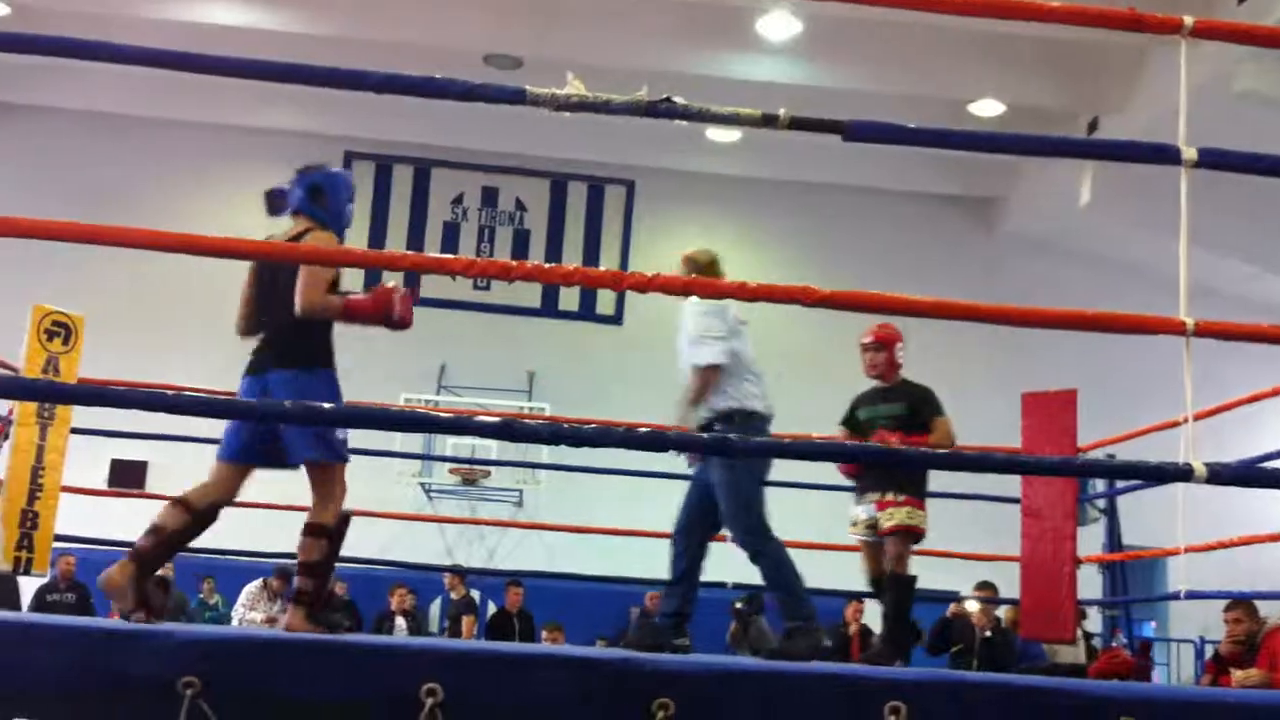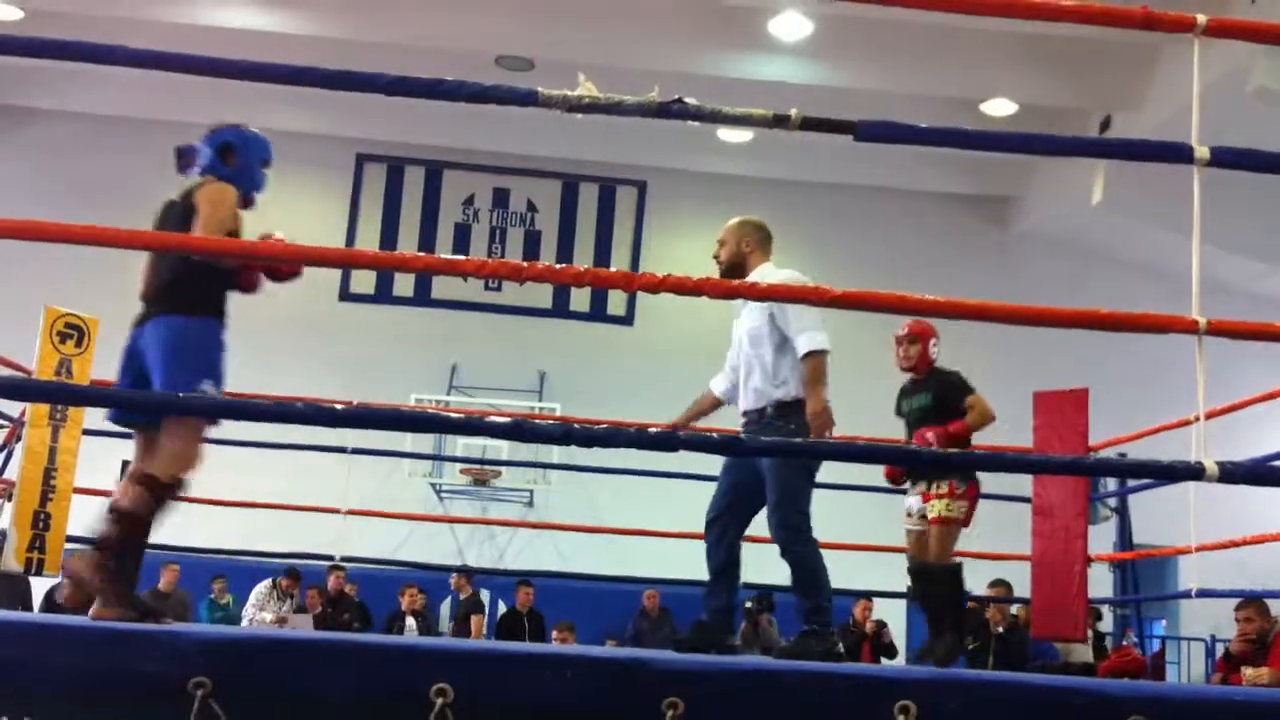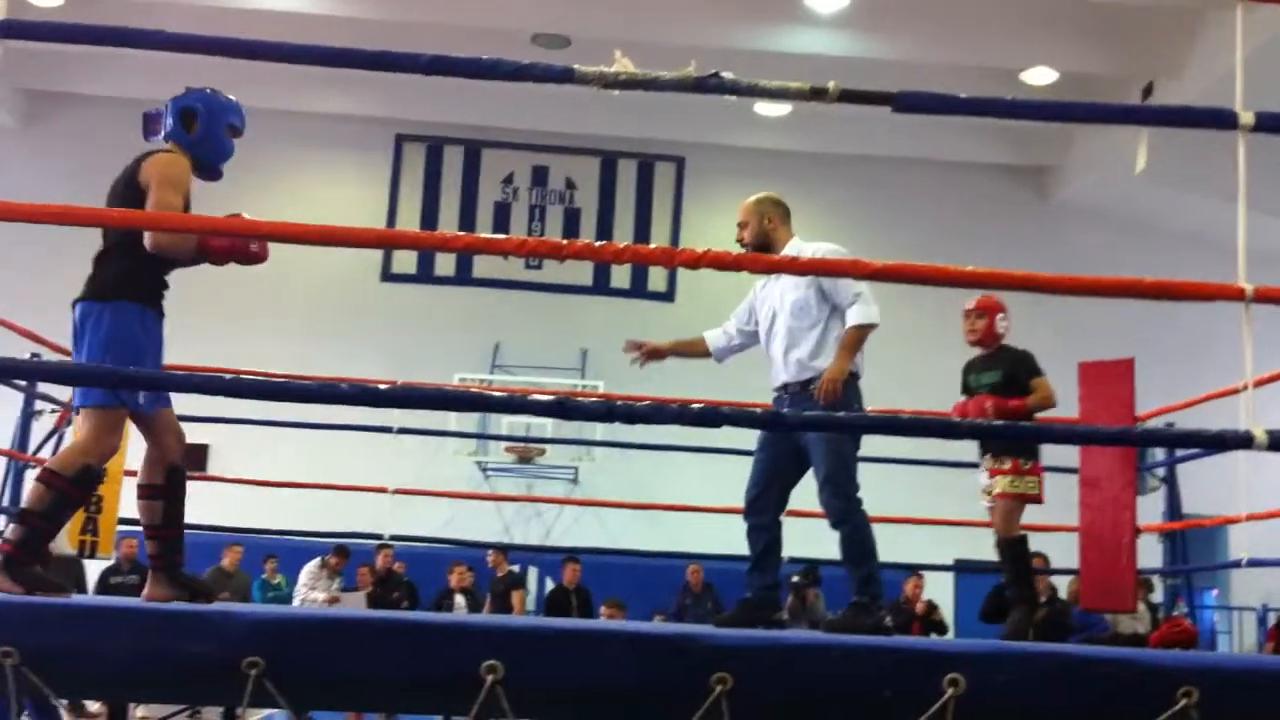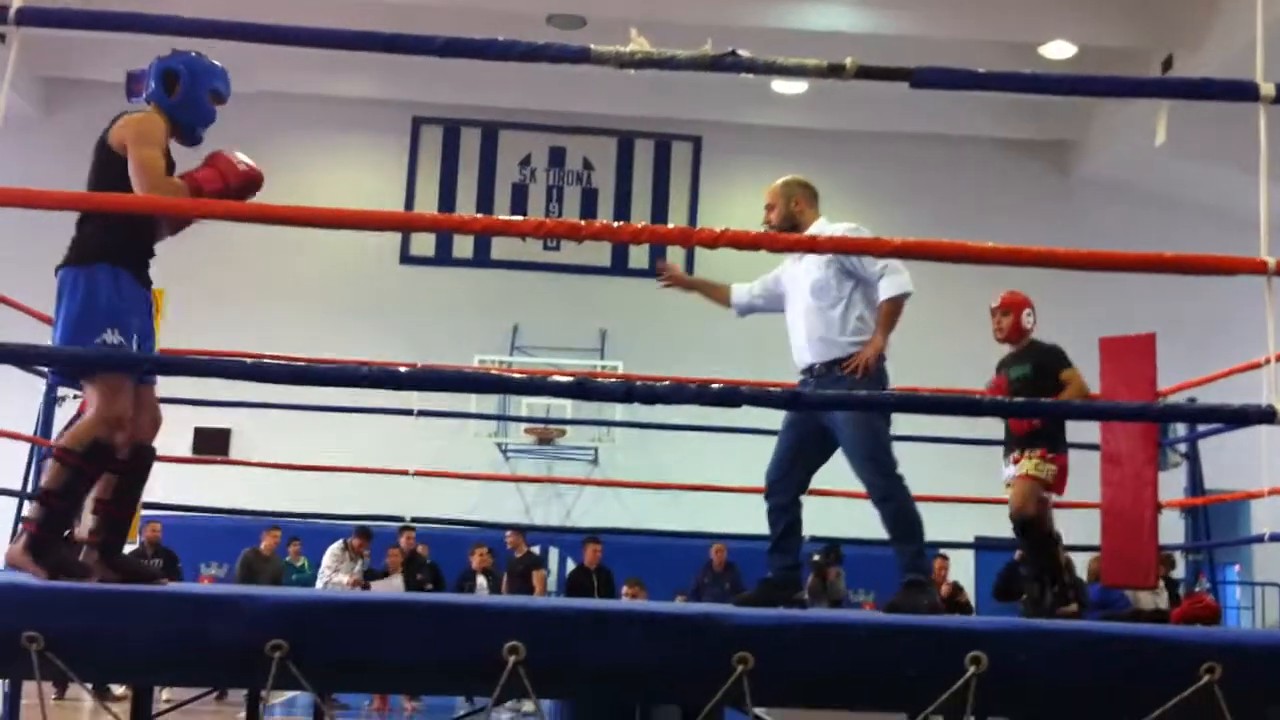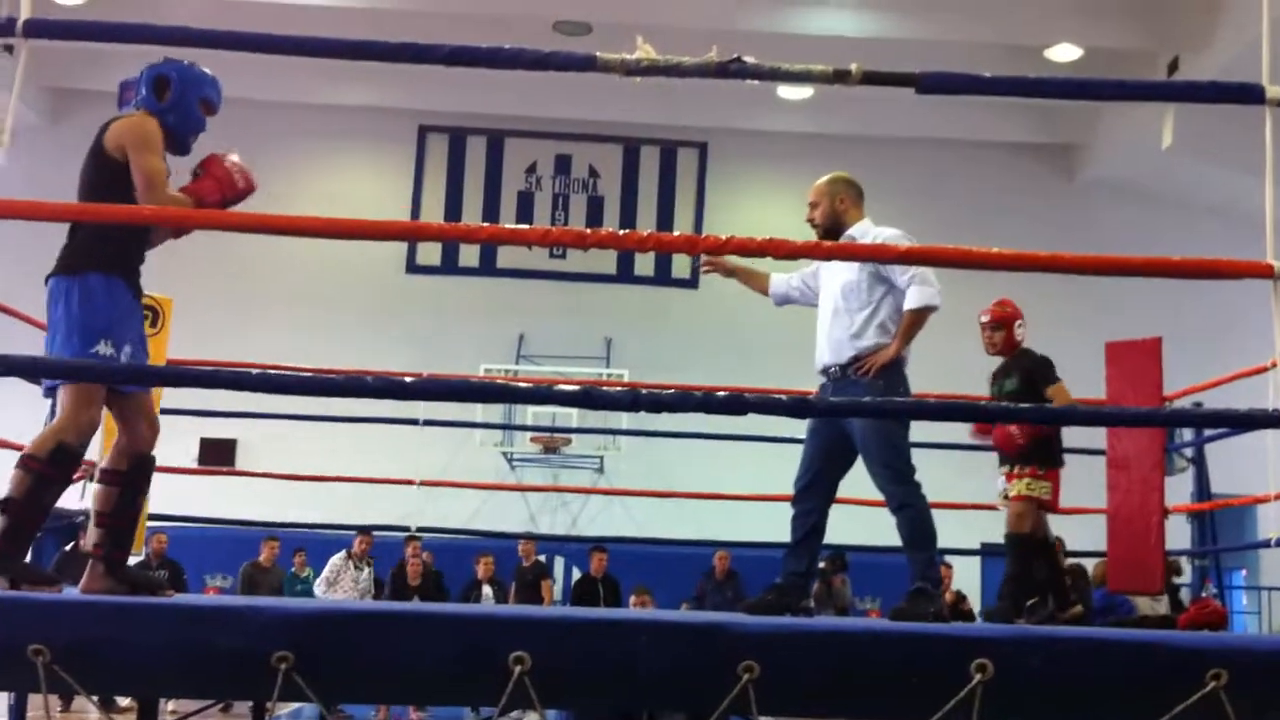
dt=0.4s
person 1, frame 1
right shoulder: (321, 241)
left elbow: (246, 324)
right elbow: (309, 304)
right wrist: (368, 307)
left hip: (261, 375)
right hip: (306, 376)
left knee: (220, 488)
right knee: (329, 493)
left ankle: (131, 571)
right ankle: (305, 609)
person 1, frame 2
left shoulder: (173, 208)
right shoulder: (220, 192)
right elbow: (204, 245)
left wrist: (227, 276)
right wrist: (258, 260)
left hip: (150, 328)
right hip: (189, 327)
left knee: (150, 458)
right knee: (179, 449)
left ankle: (112, 591)
right ankle: (99, 559)
person 1, frame 3
left shoulder: (140, 172)
right shoulder: (170, 163)
right elbow: (158, 240)
left wrist: (201, 250)
right wrist: (218, 243)
left hip: (116, 310)
right hip: (123, 310)
left knee: (168, 443)
right knee: (98, 439)
left ankle: (165, 576)
person 1, frame 4
left shoulder: (144, 137)
right shoulder: (143, 123)
right elbow: (153, 195)
left wrist: (197, 203)
right wrist: (210, 181)
left hip: (121, 281)
right hip: (100, 275)
left knee: (142, 421)
right knee: (111, 410)
left ankle: (101, 552)
person 1, frame 5
left shoulder: (134, 144)
right shoulder: (138, 127)
right elbow: (156, 207)
left wrist: (198, 205)
right wrist: (208, 192)
left hip: (114, 291)
right hip: (91, 285)
left knee: (141, 428)
right knee: (79, 418)
left ankle: (106, 566)
person 2, frame 1
left shoulder: (702, 306)
right shoulder: (724, 312)
left elbow: (710, 361)
left wrist: (687, 412)
right wrist: (699, 435)
left hip: (734, 433)
right hip: (725, 437)
left knee: (749, 532)
right knee: (688, 534)
left ankle: (804, 628)
right ankle: (672, 628)
person 2, frame 2
left shoulder: (782, 284)
right shoulder: (750, 303)
left elbow: (812, 340)
right elbow: (729, 379)
left wrist: (816, 395)
right wrist: (685, 419)
left hip: (786, 423)
right hip: (757, 428)
left knee: (789, 530)
right knee: (721, 523)
left ankle: (820, 633)
right ankle: (717, 625)
person 2, frame 3
left shoulder: (823, 258)
right shoulder: (764, 288)
left elbow: (863, 309)
right elbow: (726, 338)
left wrist: (842, 361)
right wrist: (667, 349)
left hip: (827, 398)
right hip: (787, 403)
left knee: (839, 501)
right knee: (760, 504)
left ankle: (869, 605)
right ankle: (762, 599)
person 2, frame 4
left shoulder: (844, 238)
right shoulder: (791, 268)
left elbow: (895, 279)
right elbow: (745, 297)
left wrist: (878, 339)
right wrist: (690, 283)
left hip: (853, 379)
right hip: (812, 385)
left knee: (880, 478)
right knee: (780, 483)
left ankle: (918, 583)
right ankle: (783, 578)
person 2, frame 5
left shoulder: (882, 242)
right shoulder: (831, 264)
left elbow: (925, 291)
right elbow: (785, 287)
left wrist: (896, 346)
right wrist: (732, 270)
left hip: (872, 384)
right hip: (834, 387)
left knee: (898, 487)
right knee: (809, 489)
left ankle: (927, 591)
right ankle: (793, 585)
person 3, frame 1
left shoulder: (918, 395)
right shoulder: (861, 402)
left elbow: (947, 438)
right elbow: (844, 443)
left wrist: (905, 444)
right wrist: (848, 458)
left hip: (904, 491)
right hip: (868, 492)
left knee: (896, 562)
right knee: (875, 572)
left ankle: (891, 644)
right ankle: (906, 631)
person 3, frame 2
left shoulder: (948, 381)
right shoulder: (905, 392)
left elbow: (985, 413)
left wrist: (945, 435)
right wrist: (898, 463)
left hip: (952, 480)
right hip: (920, 483)
left knee: (939, 554)
right knee: (916, 559)
left ankle: (954, 634)
right ankle: (937, 632)
person 3, frame 3
left shoulder: (1018, 359)
right shoulder: (971, 368)
left elbow: (1047, 397)
right elbow: (970, 408)
left wrist: (1004, 407)
right wrist: (962, 414)
left hip: (1017, 454)
right hip: (991, 456)
left knee: (1005, 527)
right knee: (1003, 530)
left ankle: (1024, 604)
right ankle: (1024, 600)
person 3, frame 4
left shoulder: (1046, 353)
right shoulder: (1004, 365)
left elbow: (1081, 388)
right wrist: (994, 398)
left hip: (1044, 447)
right hip: (1015, 450)
left knee: (1019, 508)
right knee: (1039, 522)
left ankle: (1038, 582)
right ankle: (1059, 594)
person 3, frame 5
left shoulder: (1035, 364)
right shoulder: (997, 375)
left elbow: (1066, 404)
right elbow: (998, 424)
left wrist: (1027, 428)
right wrist: (986, 427)
left hip: (1038, 460)
right hip: (1012, 463)
left knee: (1017, 525)
right knee: (1036, 532)
left ankle: (1012, 603)
right ankle: (1063, 601)
